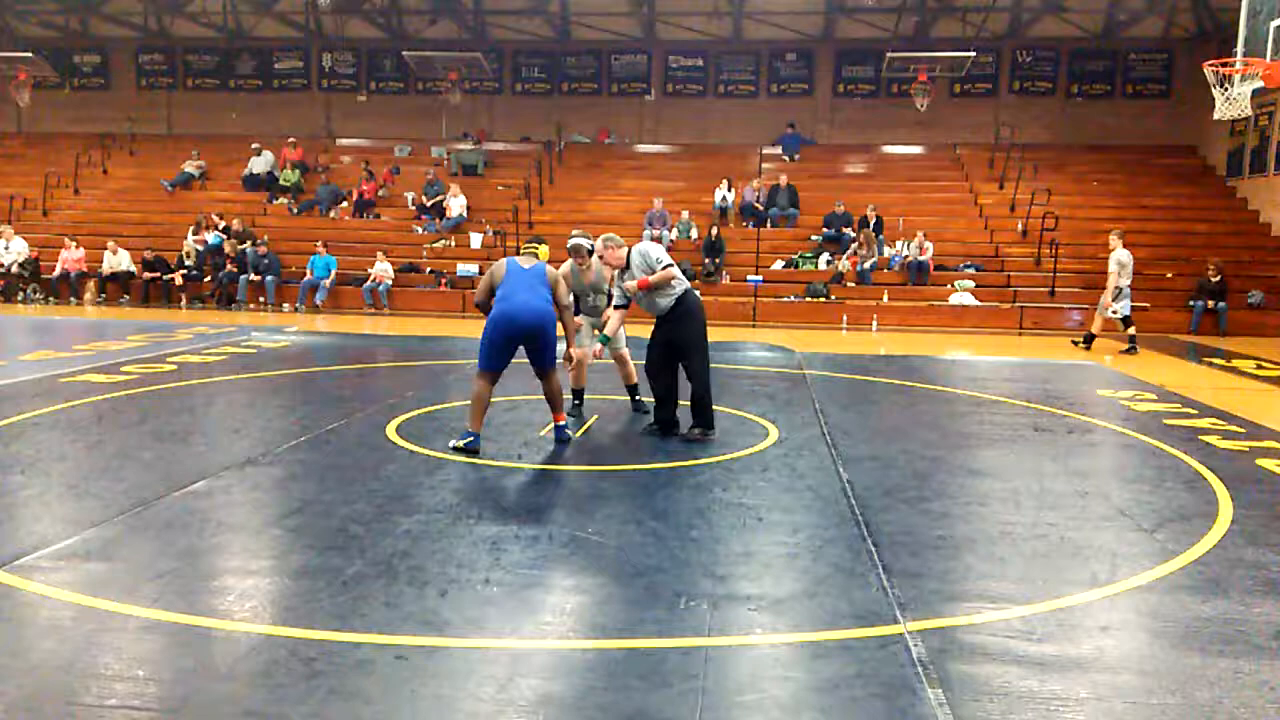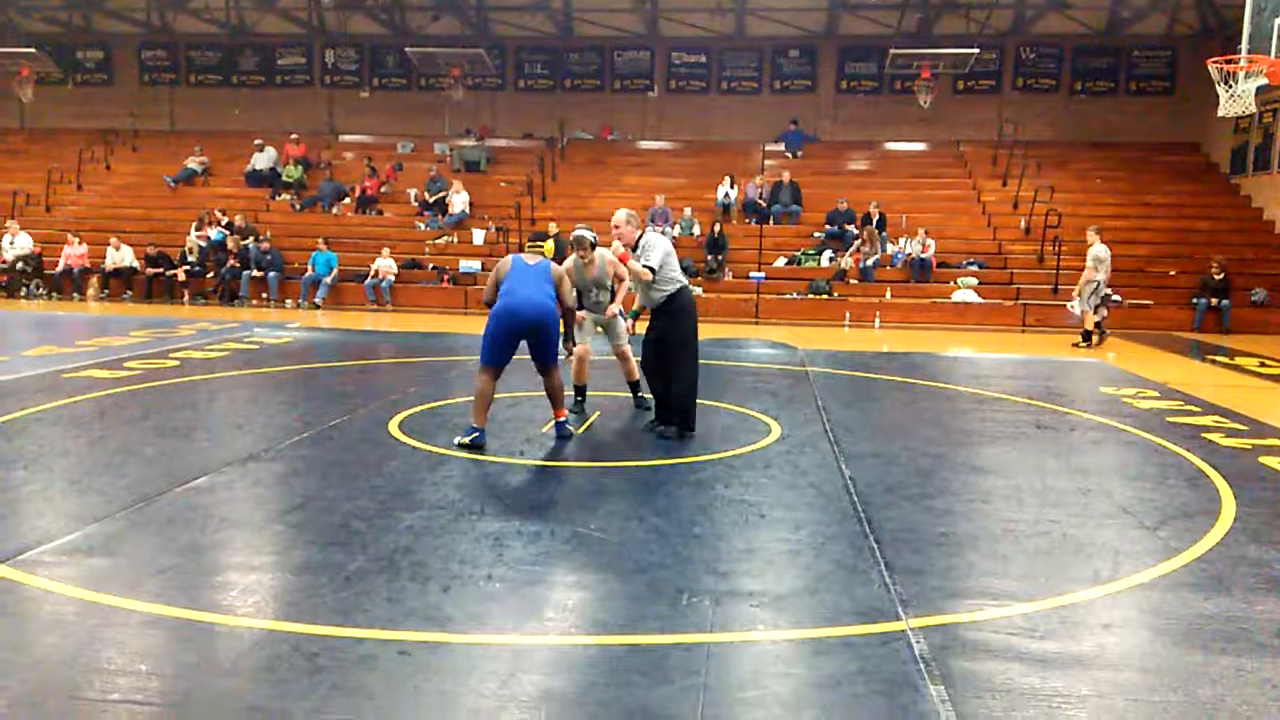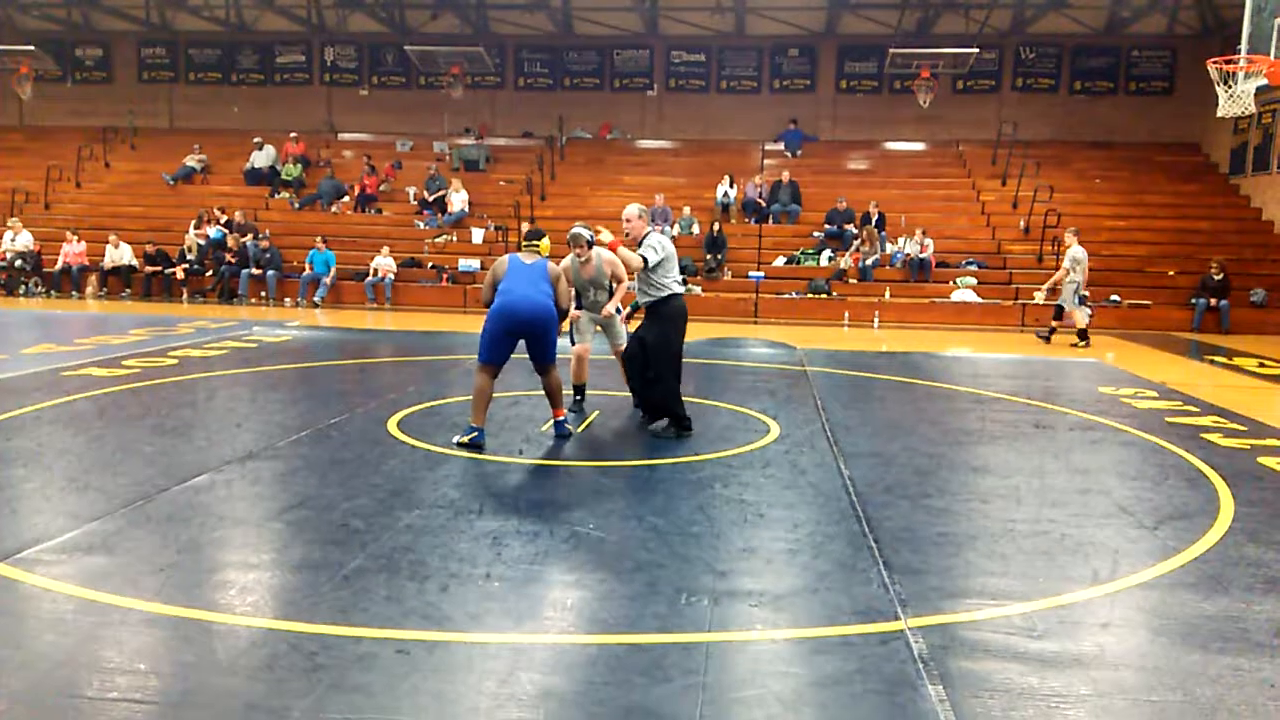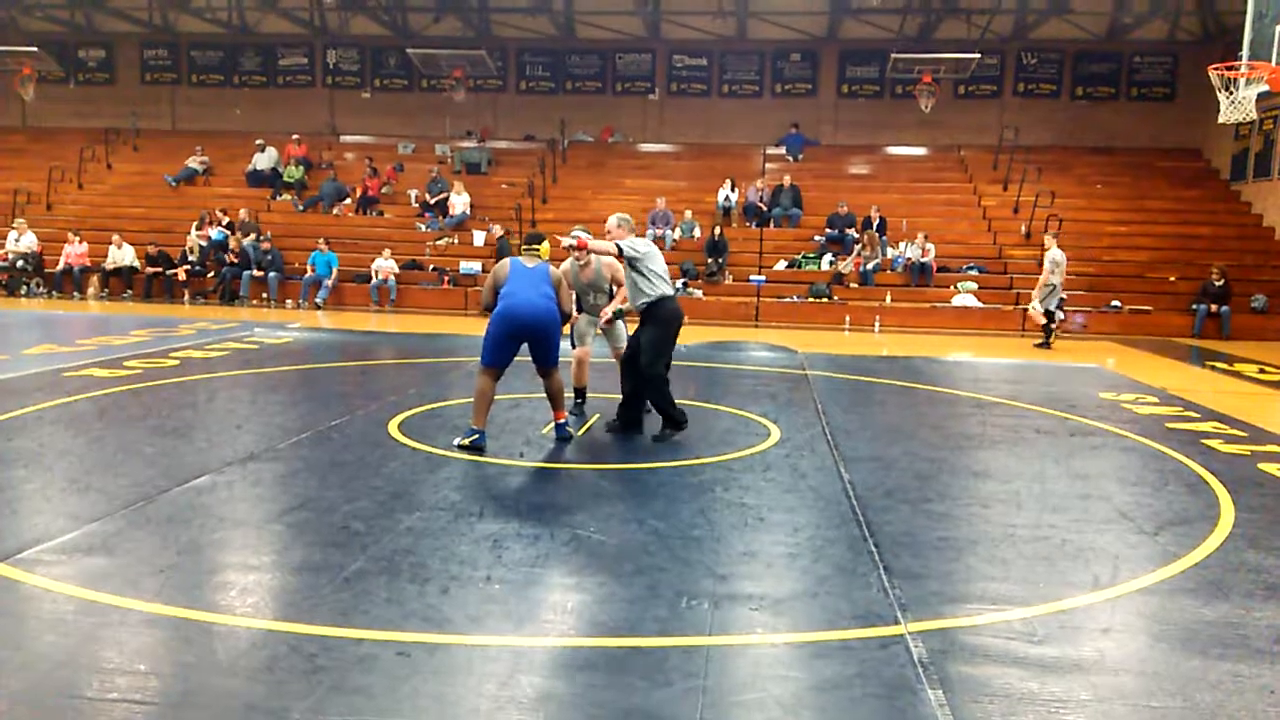
dt=0.3s
person 1, frame 1
left shoulder: (646, 250)
right shoulder: (621, 277)
left elbow: (671, 273)
right elbow: (618, 313)
left wrist: (641, 283)
right wrist: (602, 340)
left hip: (685, 310)
right hip: (664, 318)
left knee: (696, 369)
right knee: (657, 369)
left ankle: (704, 426)
right ankle: (665, 422)
person 1, frame 2
left shoulder: (653, 241)
right shoulder: (634, 251)
left elbow: (647, 276)
left wrist: (622, 257)
right wrist: (633, 315)
left hip: (678, 307)
right hip: (660, 311)
left knee: (680, 367)
right knee: (651, 364)
left ankle: (683, 424)
right ankle: (665, 418)
person 1, frame 3
left shoulder: (655, 241)
right shoulder: (645, 245)
left elbow: (635, 265)
left wrist: (612, 244)
right wrist: (633, 307)
left hip: (668, 312)
right hip: (656, 313)
left knee: (663, 370)
right knee: (632, 358)
left ankle: (680, 424)
right ankle: (652, 410)
person 1, frame 4
left shoulder: (639, 244)
right shoulder: (631, 258)
left elbow: (609, 249)
left wrist: (578, 243)
left hip: (663, 314)
right hip: (652, 316)
left knee: (651, 369)
right knee: (630, 363)
left ankle: (674, 420)
right ankle: (629, 419)
person 2, frame 1
left shoulder: (500, 266)
right shoulder: (550, 272)
left elbow: (479, 301)
right elbow: (565, 306)
right wrist: (571, 346)
left hip: (505, 319)
right hip: (541, 320)
left knee: (485, 377)
right knee: (548, 374)
left ankle: (472, 437)
right ankle: (561, 428)
person 2, frame 2
left shoulder: (506, 262)
right shoulder: (556, 269)
left elbow: (488, 299)
right elbow: (569, 306)
left hip: (508, 314)
right hip: (544, 315)
left knee: (488, 372)
right knee: (550, 370)
left ankle: (476, 432)
right ankle: (562, 424)
person 2, frame 3
left shoulder: (503, 262)
right shoulder: (552, 268)
left elbow: (486, 300)
right elbow: (564, 307)
right wrist: (556, 326)
left hip: (505, 312)
right hip: (542, 314)
left knee: (486, 372)
right knee: (547, 370)
left ankle: (475, 432)
right ankle: (560, 423)
person 2, frame 4
left shoulder: (504, 265)
right shoulder: (553, 272)
left elbow: (486, 303)
right elbow: (566, 311)
right wrist: (555, 328)
left hip: (509, 316)
right hip: (546, 318)
left knee: (488, 374)
right knee: (550, 373)
left ankle: (476, 434)
right ankle: (562, 425)
person 3, frame 1
right shoulder: (565, 271)
left wrist: (611, 308)
left hip: (607, 313)
right hip: (582, 316)
left knee: (622, 355)
right knee: (580, 357)
left ankle: (635, 398)
right ankle: (577, 402)
person 3, frame 2
left shoulder: (609, 258)
right shoulder: (568, 266)
left elbow: (624, 280)
left wrist: (616, 304)
left hip: (610, 310)
right hip: (585, 313)
left knee: (624, 352)
right knee: (581, 353)
left ankle: (638, 394)
right ankle: (579, 398)
person 3, frame 3
left shoulder: (608, 258)
right shoulder: (566, 265)
left elbow: (623, 281)
left wrist: (612, 304)
right wrist: (569, 309)
left hip: (609, 309)
right hip: (583, 312)
left knee: (623, 351)
right knee: (580, 353)
right ankle: (578, 397)
person 3, frame 4
left shoulder: (607, 262)
right shoulder: (565, 269)
left elbow: (623, 285)
left wrist: (611, 308)
left hip: (610, 313)
right hip: (583, 315)
left knee: (623, 355)
right knee: (580, 356)
right ankle: (579, 400)
